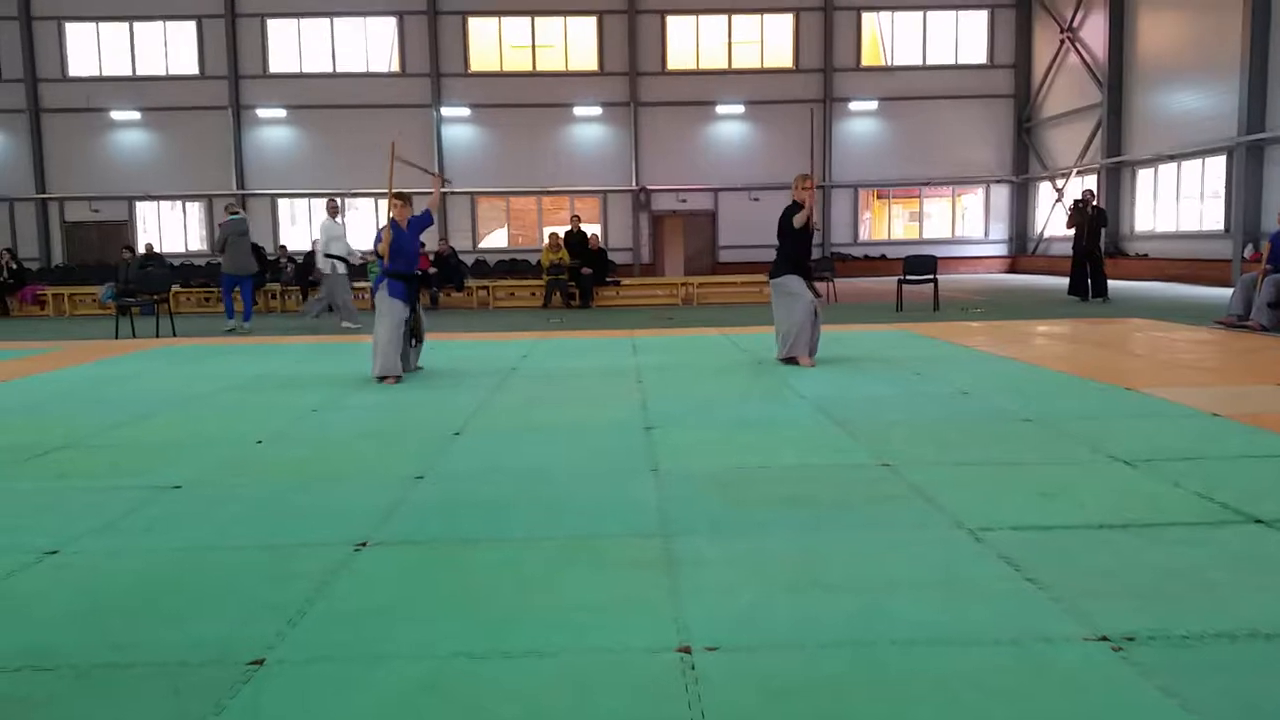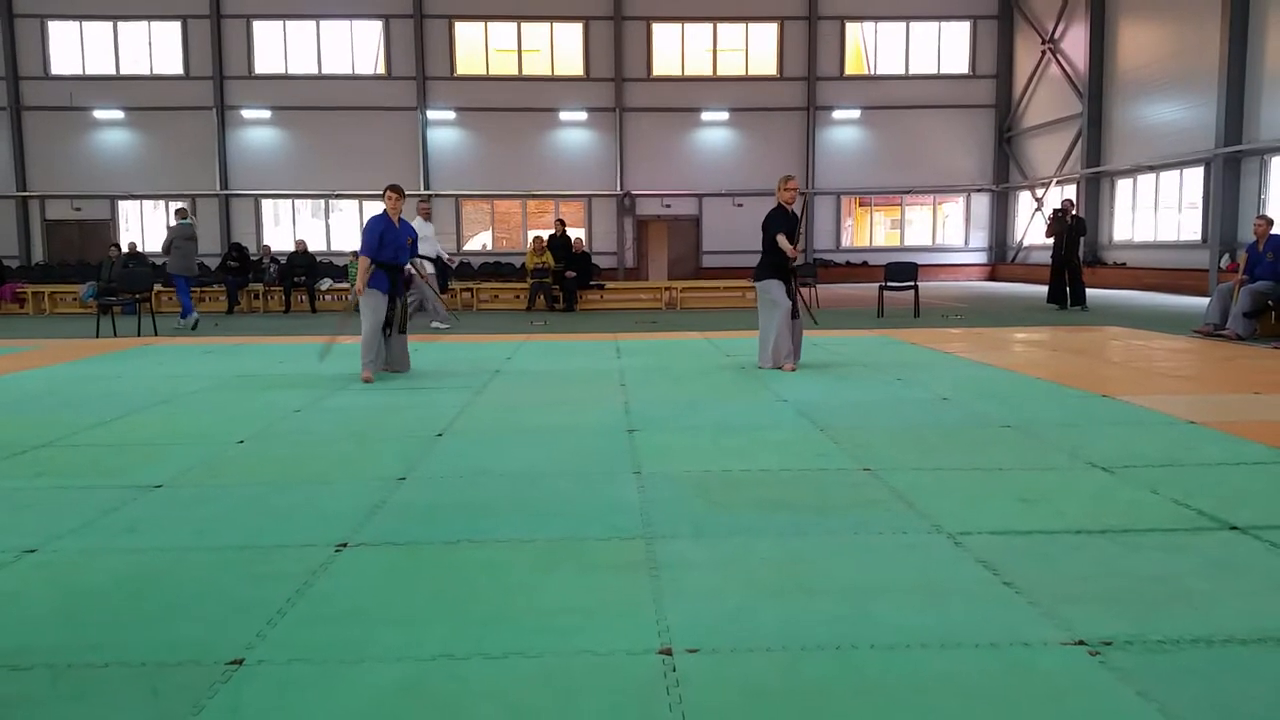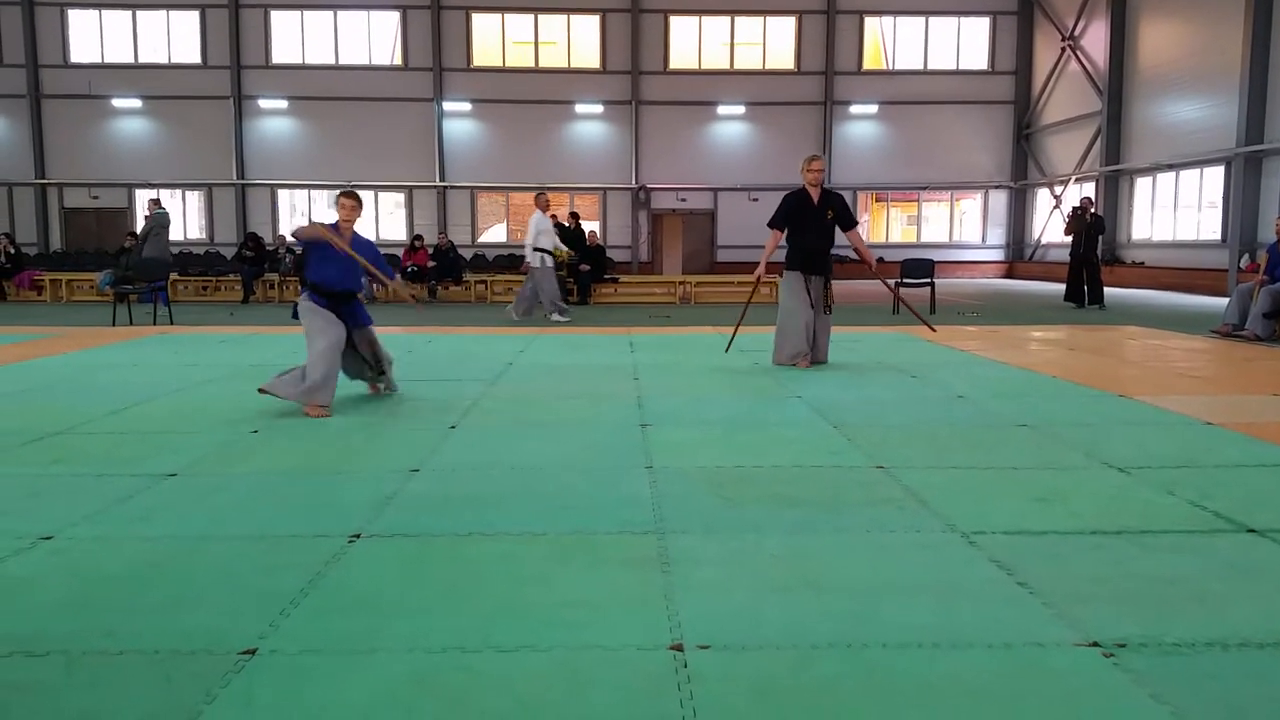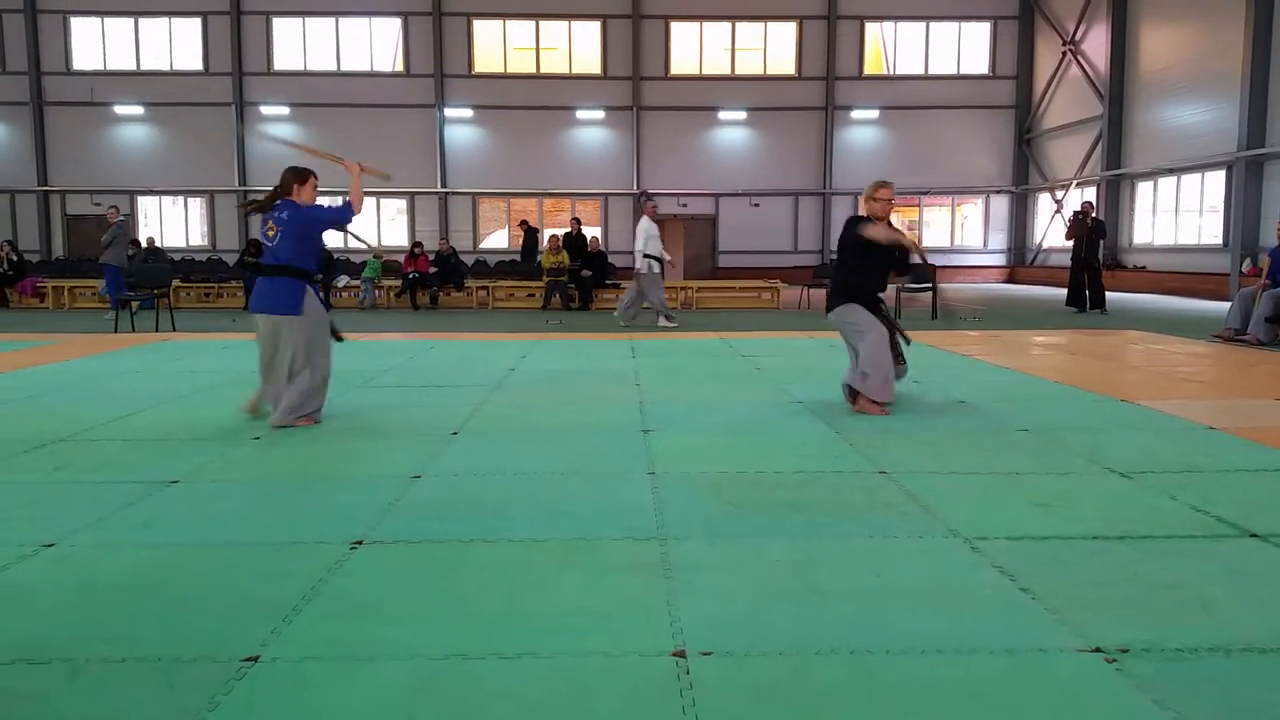
dt=1s
person 1, frame 1
left shoulder: (414, 226)
right shoulder: (387, 231)
left elbow: (431, 210)
right elbow: (382, 252)
left wrist: (437, 188)
right wrist: (385, 243)
left hip: (408, 284)
right hip: (390, 285)
left knee: (414, 326)
right knee: (391, 326)
left ankle: (407, 364)
right ankle: (388, 371)
person 1, frame 2
left shoulder: (408, 228)
right shoulder: (375, 223)
left elbow: (410, 255)
right elbow: (366, 253)
right wrist: (360, 280)
left hip: (397, 278)
right hip: (376, 277)
left knee: (397, 325)
right knee: (373, 322)
left ankle: (393, 363)
right ankle: (368, 368)
person 1, frame 3
left shoulder: (365, 246)
right shoulder: (321, 234)
left elbow: (386, 273)
right elbow: (299, 233)
right wrist: (314, 231)
left hip: (347, 306)
right hip: (317, 302)
left knee: (369, 350)
right knee: (331, 341)
left ankle: (375, 381)
right ankle: (314, 400)
person 1, frame 4
left shoulder: (272, 214)
right shoulder: (304, 216)
right elbow: (351, 210)
right wrist: (355, 173)
left hip: (267, 294)
right hip: (294, 296)
left knee: (276, 358)
right knee: (311, 358)
left ankle: (263, 400)
right ankle: (291, 413)
person 2, frame 1
left shoulder: (805, 215)
right shoulder: (790, 212)
right elbow: (797, 222)
right wrist: (806, 210)
left hip: (799, 270)
right hip: (785, 271)
left knee: (810, 312)
right knee: (805, 303)
left ankle: (789, 352)
right ankle: (798, 352)
person 2, frame 2
left shoulder: (794, 217)
right shoulder: (775, 216)
right elbow: (779, 237)
right wrist: (788, 249)
left hip: (784, 274)
right hip: (769, 274)
left knee: (793, 316)
right knee: (781, 310)
left ankle: (784, 356)
right ankle: (780, 359)
person 2, frame 3
left shoulder: (835, 200)
right shoulder: (792, 200)
left elbow: (850, 230)
right elbow: (776, 233)
left wrist: (867, 255)
right wrist: (763, 263)
left hip: (822, 264)
right hip: (797, 265)
left knee: (821, 313)
right knee: (797, 312)
left ankle: (815, 355)
right ankle: (797, 355)
person 2, frame 4
left shoulder: (894, 233)
right shoulder: (855, 224)
left elbow: (903, 269)
right elbow: (871, 231)
right wrist: (902, 238)
left hip: (870, 301)
right hip: (845, 302)
right knee: (876, 335)
left ankle: (861, 387)
right ankle: (864, 397)
